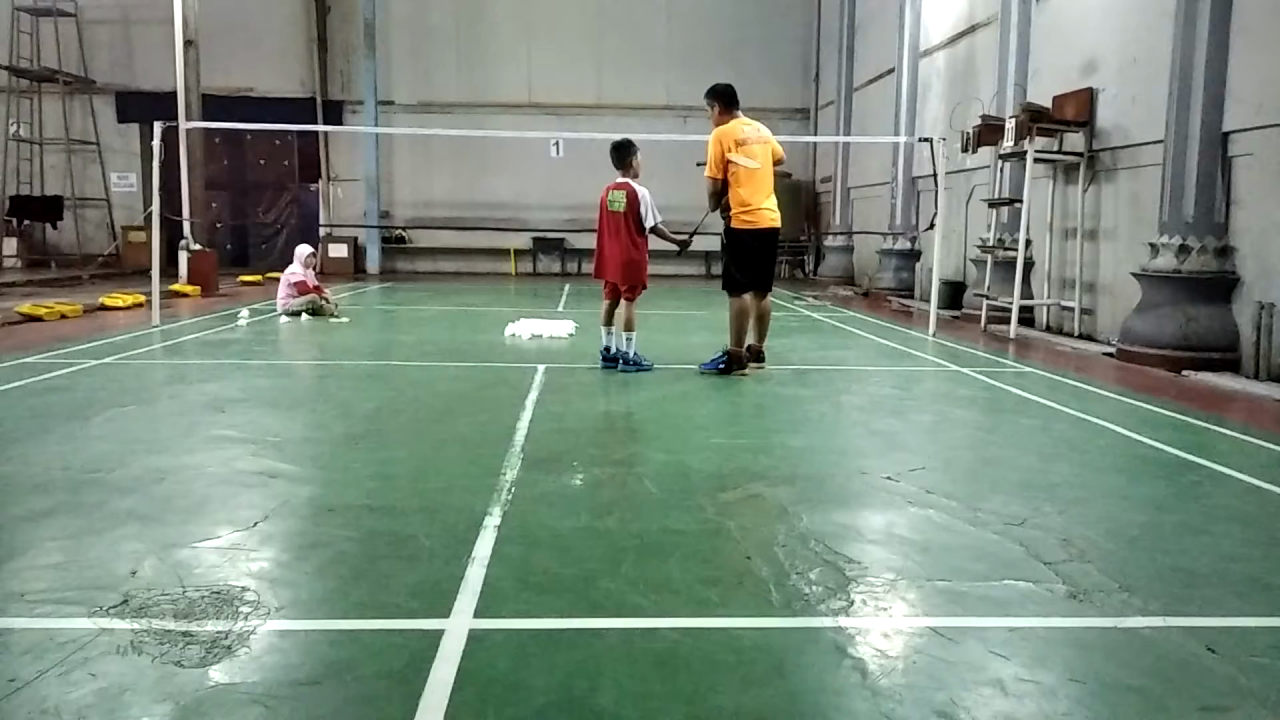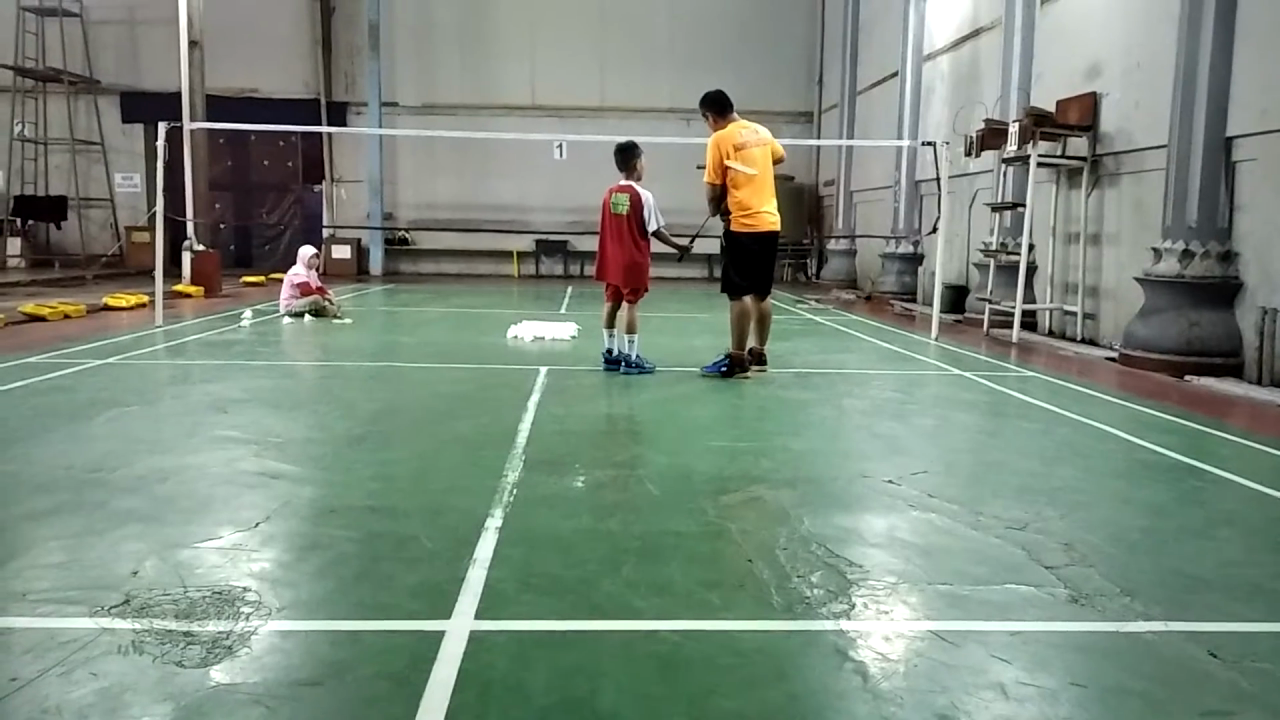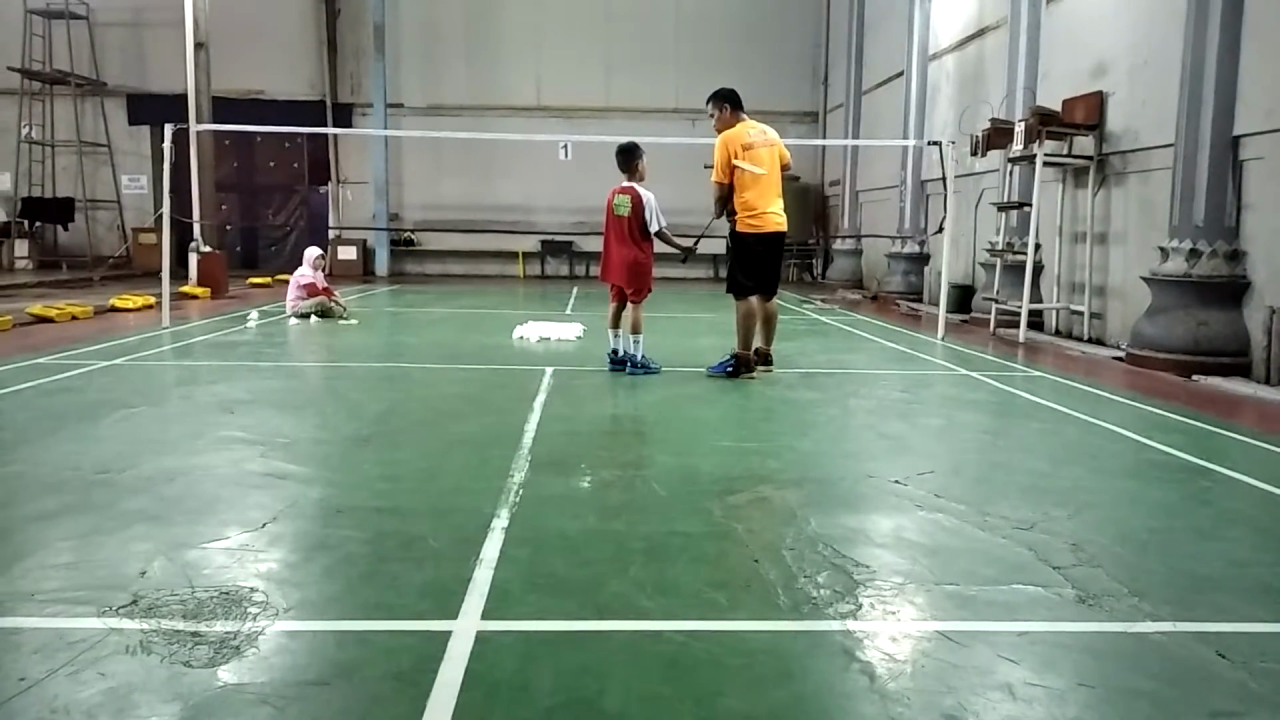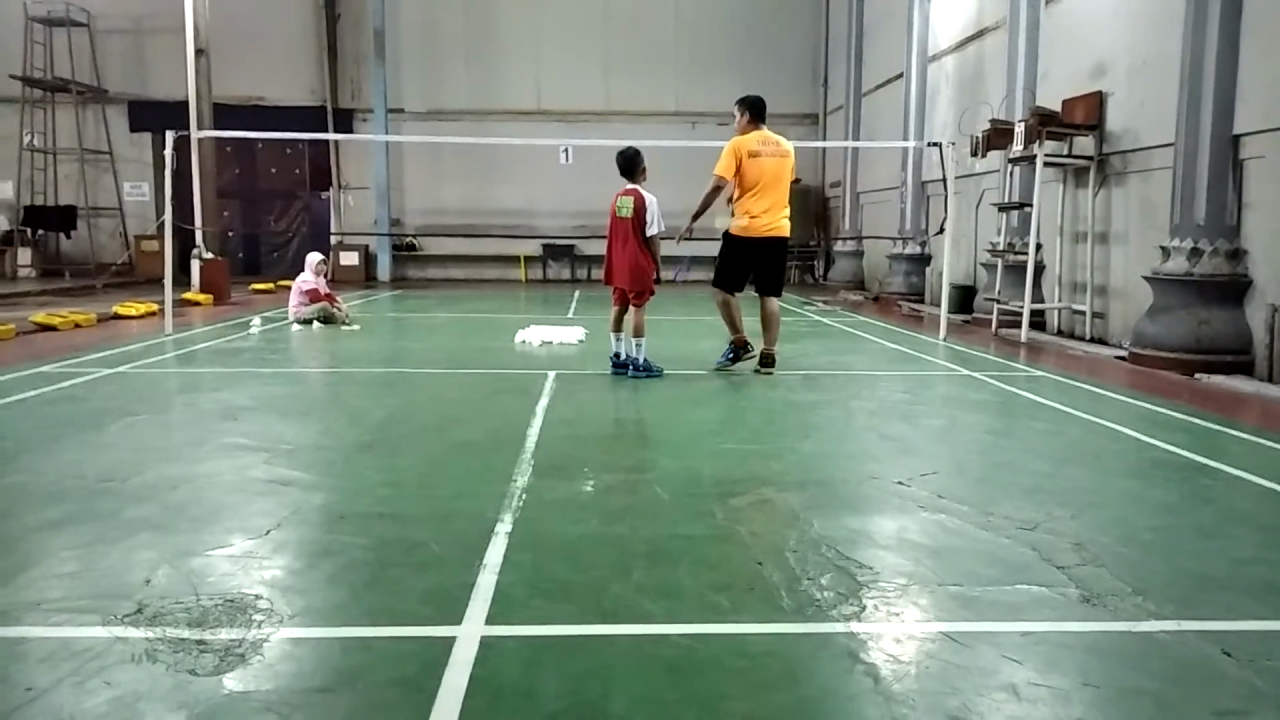
dt=0.7s
person 1, frame 1
left shoulder: (722, 134)
right shoulder: (761, 130)
left elbow: (714, 185)
right elbow: (780, 158)
left wrist: (715, 205)
left hip: (744, 222)
right hip: (770, 220)
left knee: (739, 290)
right knee: (761, 290)
left ankle: (735, 357)
right ankle: (756, 351)
person 1, frame 2
left shoulder: (720, 139)
right shoulder: (761, 131)
left elbow: (713, 190)
right elbow: (780, 156)
left wrist: (715, 209)
left hip: (743, 225)
right hip: (770, 222)
left knee: (739, 293)
right knee: (761, 293)
left ankle: (738, 360)
right ankle: (758, 354)
person 1, frame 3
left shoulder: (728, 139)
right shoulder: (770, 133)
left elbow: (721, 189)
right elbow: (787, 165)
left wrist: (719, 211)
left hip: (749, 226)
right hip: (776, 223)
left knee: (746, 294)
right knee: (766, 294)
left ankle: (743, 360)
right ankle: (764, 354)
person 1, frame 4
left shoulder: (738, 144)
right shoulder: (787, 147)
left elbow: (717, 186)
left wrist: (693, 220)
left hip: (745, 231)
right hip: (778, 231)
left knee: (723, 288)
right knee: (769, 295)
left ankle: (740, 343)
right ankle: (768, 355)
person 2, frame 1
left shoulder: (607, 191)
right shoulder: (639, 192)
left elbow: (607, 226)
right elbow: (653, 226)
right wrist: (676, 241)
left hip: (610, 257)
right hip: (631, 258)
left knee: (610, 301)
right knee: (628, 302)
left ankle: (609, 351)
right ankle: (628, 356)
person 2, frame 2
left shoulder: (610, 193)
right shoulder: (643, 196)
left elbow: (607, 228)
right elbow: (655, 230)
right wrist: (678, 246)
left hip: (612, 260)
right hip: (634, 260)
left knee: (611, 303)
right knee: (630, 305)
left ankle: (611, 353)
right ankle: (631, 358)
person 2, frame 3
left shoulder: (613, 195)
right shoulder: (645, 196)
left elbow: (613, 229)
right elbow: (658, 231)
right wrist: (681, 248)
left hip: (617, 260)
right hip: (637, 261)
left knee: (617, 304)
right knee: (635, 305)
left ankle: (617, 354)
right ankle: (636, 359)
person 2, frame 4
left shoulder: (617, 198)
right shoulder: (647, 199)
left elbow: (617, 233)
right elbow: (652, 237)
right wrist: (658, 267)
left hip: (619, 264)
right hip: (638, 265)
left knee: (618, 308)
right knee: (637, 309)
left ankle: (619, 358)
right ankle: (638, 362)
